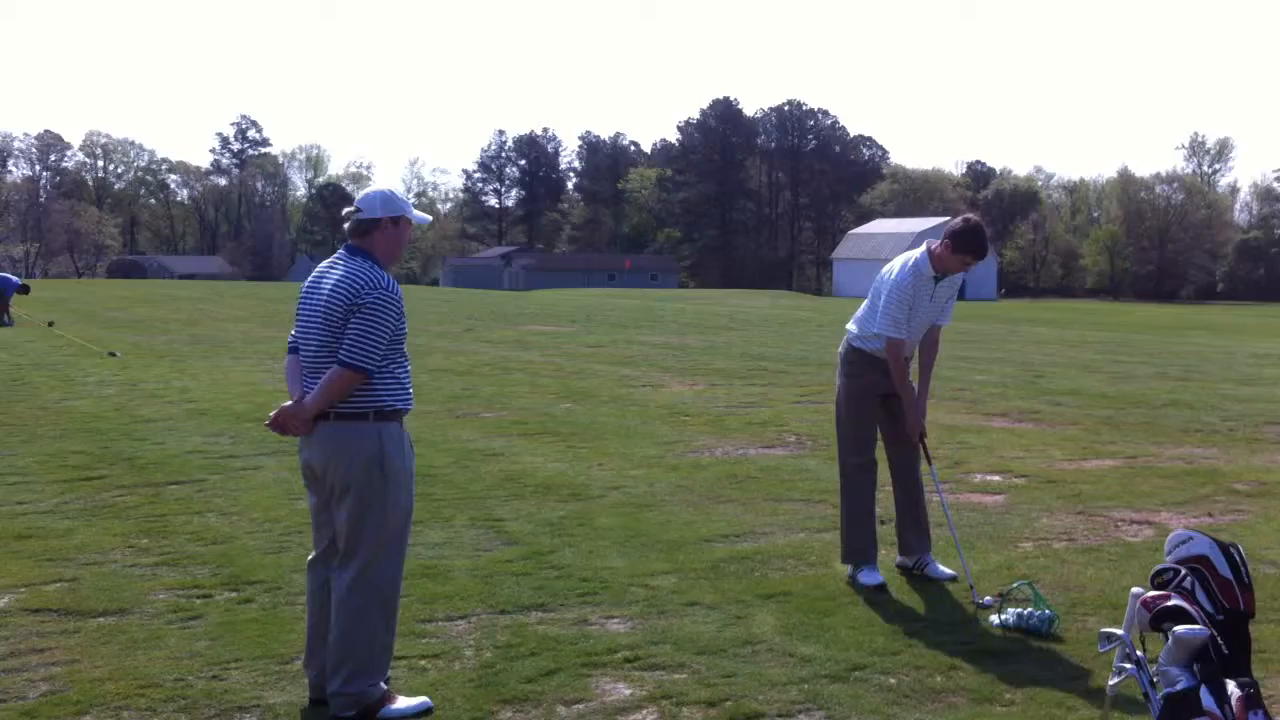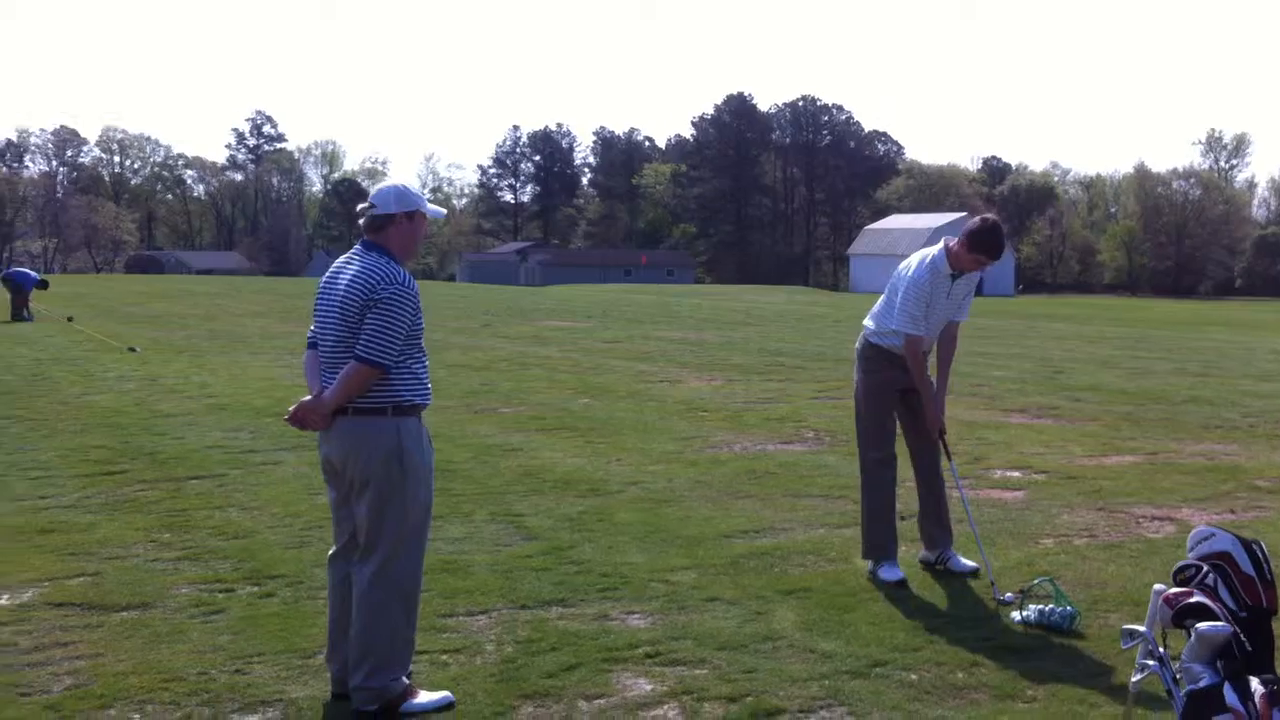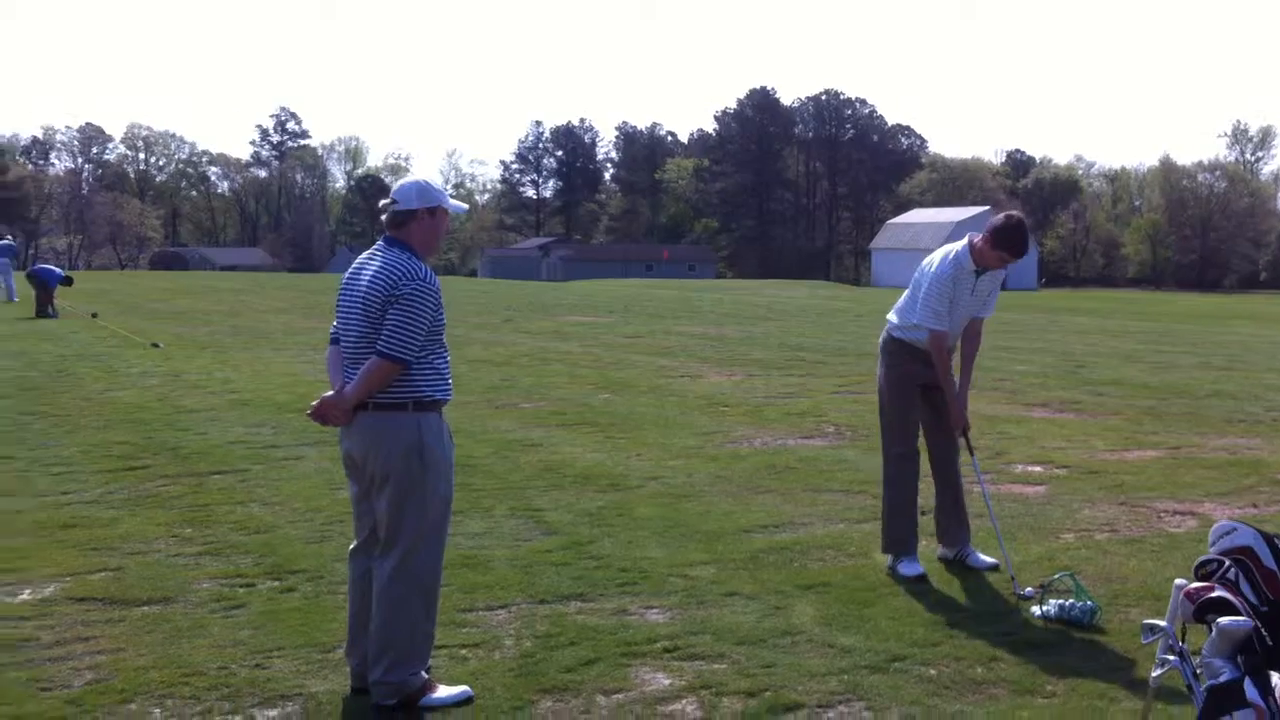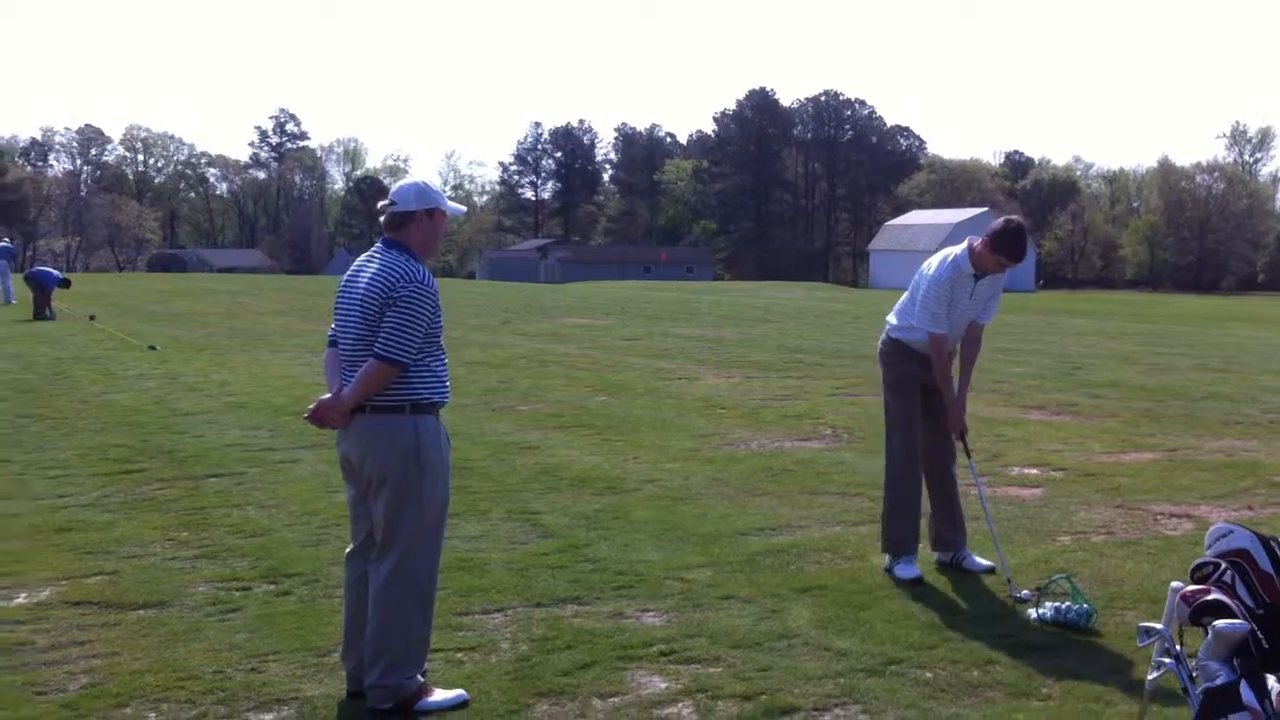
dt=0.1s
person 1, frame 1
left shoulder: (320, 276)
right shoulder: (378, 286)
left elbow: (296, 352)
right elbow: (352, 369)
left wrist: (300, 407)
right wrist: (304, 413)
left hip: (322, 438)
right hip: (368, 439)
left knee: (329, 560)
right knee: (369, 567)
person 1, frame 2
left shoulder: (337, 271)
right shoulder: (395, 281)
left elbow: (315, 347)
right elbow: (369, 364)
left wrist: (318, 402)
right wrist: (322, 408)
left hip: (342, 433)
right hip: (387, 434)
left knee: (350, 554)
right knee: (389, 561)
left ankle: (348, 673)
right ankle: (379, 687)
person 1, frame 3
left shoulder: (359, 267)
right shoulder: (415, 277)
left elbow: (338, 343)
right elbow: (390, 359)
left wrist: (340, 398)
right wrist: (343, 401)
left hip: (362, 428)
right hip: (407, 429)
left knee: (371, 549)
right knee: (409, 556)
left ankle: (367, 667)
right ankle: (398, 680)
person 1, frame 4
left shoulder: (358, 269)
right shoulder: (414, 279)
left elbow: (337, 346)
right elbow: (388, 362)
left wrist: (337, 401)
right wrist: (340, 404)
left hip: (360, 430)
right hip: (405, 432)
left knee: (367, 552)
right knee: (405, 559)
left ankle: (363, 671)
right ankle: (394, 684)
person 2, frame 1
left shoulder: (952, 278)
right shoulder: (901, 277)
left elbow: (930, 339)
right elbow: (894, 350)
left wrist: (922, 400)
right wrist: (909, 410)
left hip: (895, 364)
right hip: (863, 361)
left knee: (907, 460)
right knee: (859, 461)
left ankle: (914, 552)
right ankle: (860, 561)
person 2, frame 2
left shoulder: (969, 275)
right shoulder: (918, 273)
left elbow: (948, 335)
right elbow: (912, 347)
left wrist: (940, 396)
right wrist: (929, 406)
left hip: (912, 359)
right hip: (880, 357)
left knee: (928, 453)
right knee: (879, 457)
left ankle: (938, 547)
right ankle: (881, 557)
person 2, frame 3
left shoulder: (995, 272)
right shoulder: (942, 269)
left elbow: (972, 331)
right elbow: (937, 342)
left wrist: (963, 393)
right wrist: (952, 403)
left hip: (936, 355)
right hip: (903, 352)
left knee: (946, 451)
right knee: (902, 452)
left ankle: (954, 543)
right ankle: (901, 551)
person 2, frame 4
left shoulder: (995, 277)
right shoulder: (941, 272)
left elbow: (972, 336)
right elbow: (937, 345)
left wrist: (961, 398)
right wrist: (951, 407)
left hip: (935, 358)
right hip: (902, 353)
left knee: (942, 455)
right knee: (905, 452)
left ankle: (950, 547)
right ankle: (899, 553)
